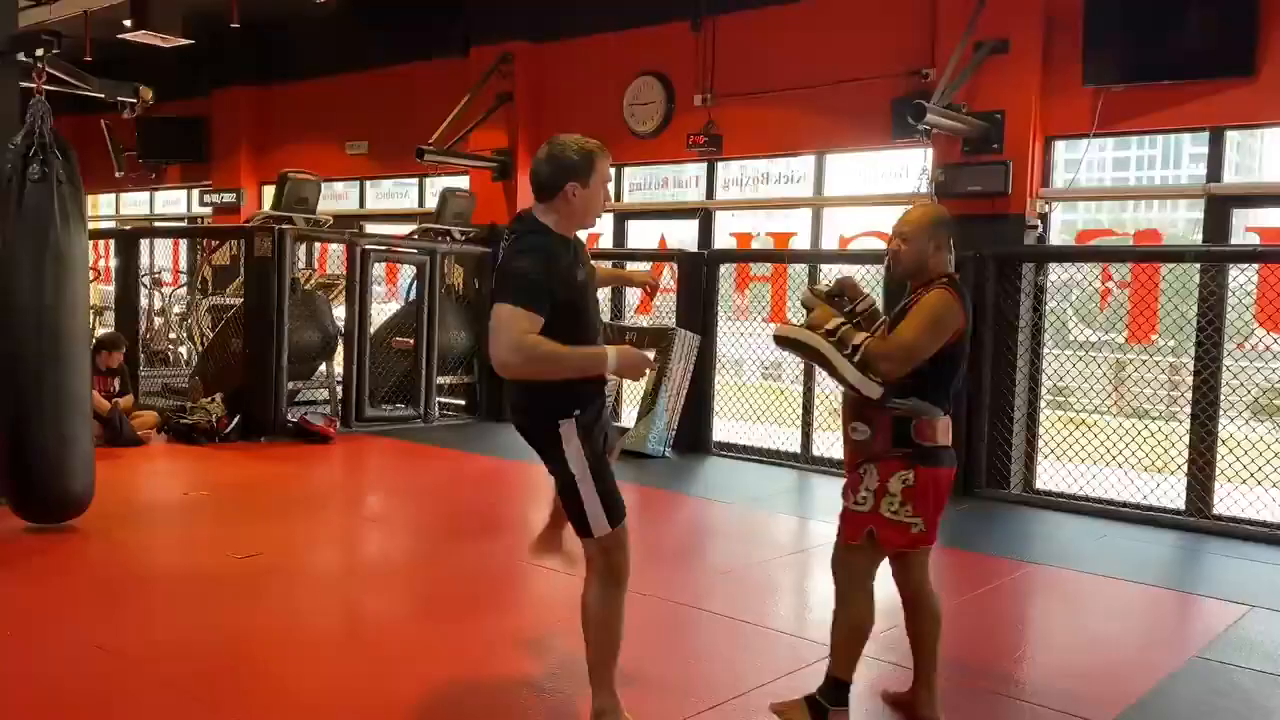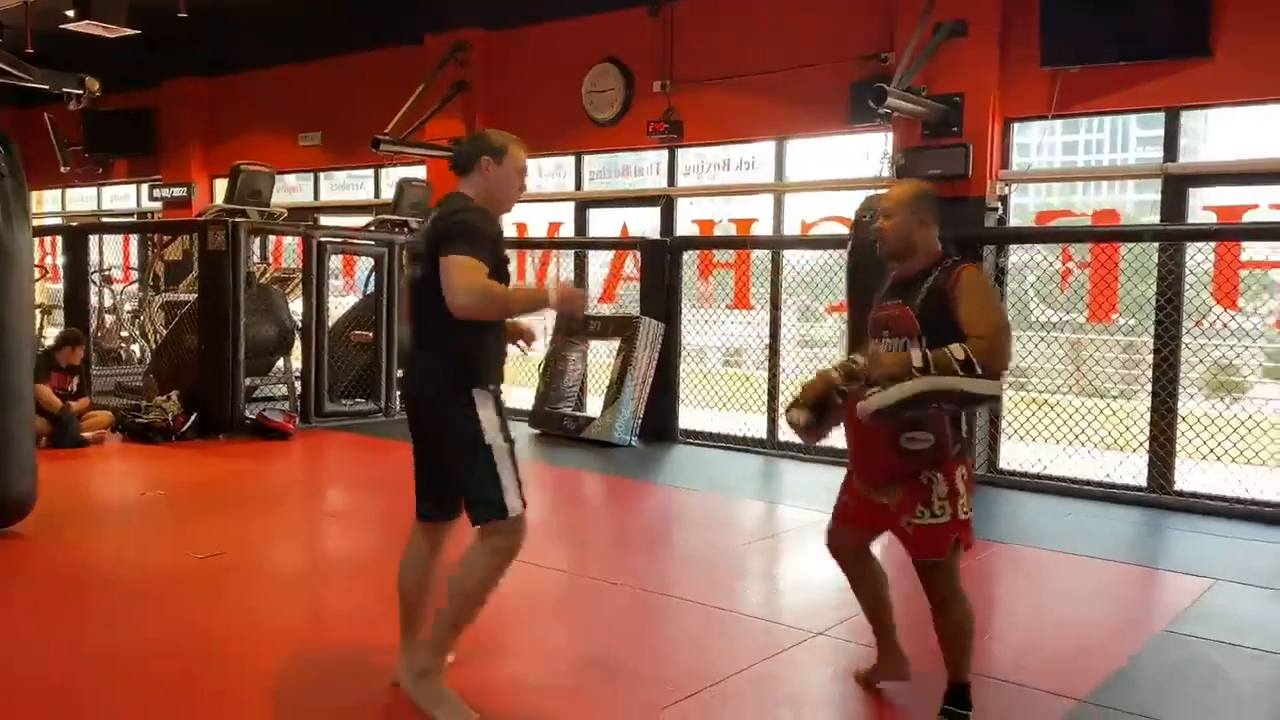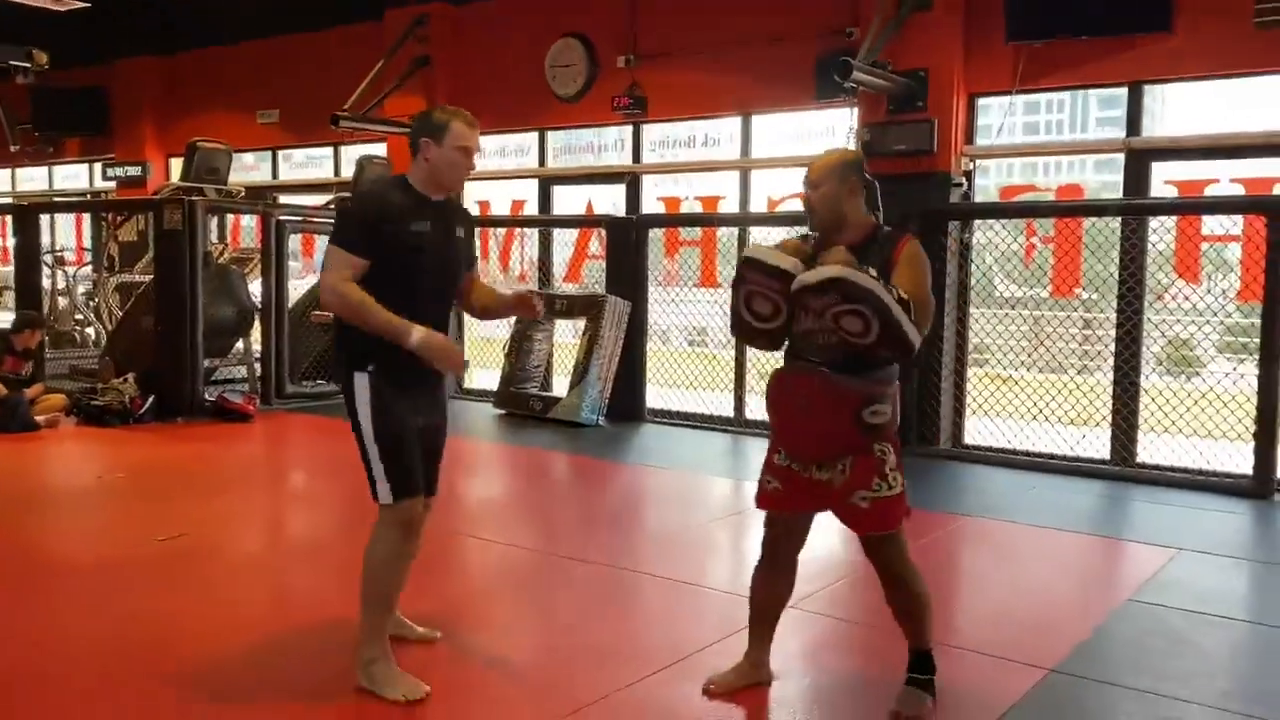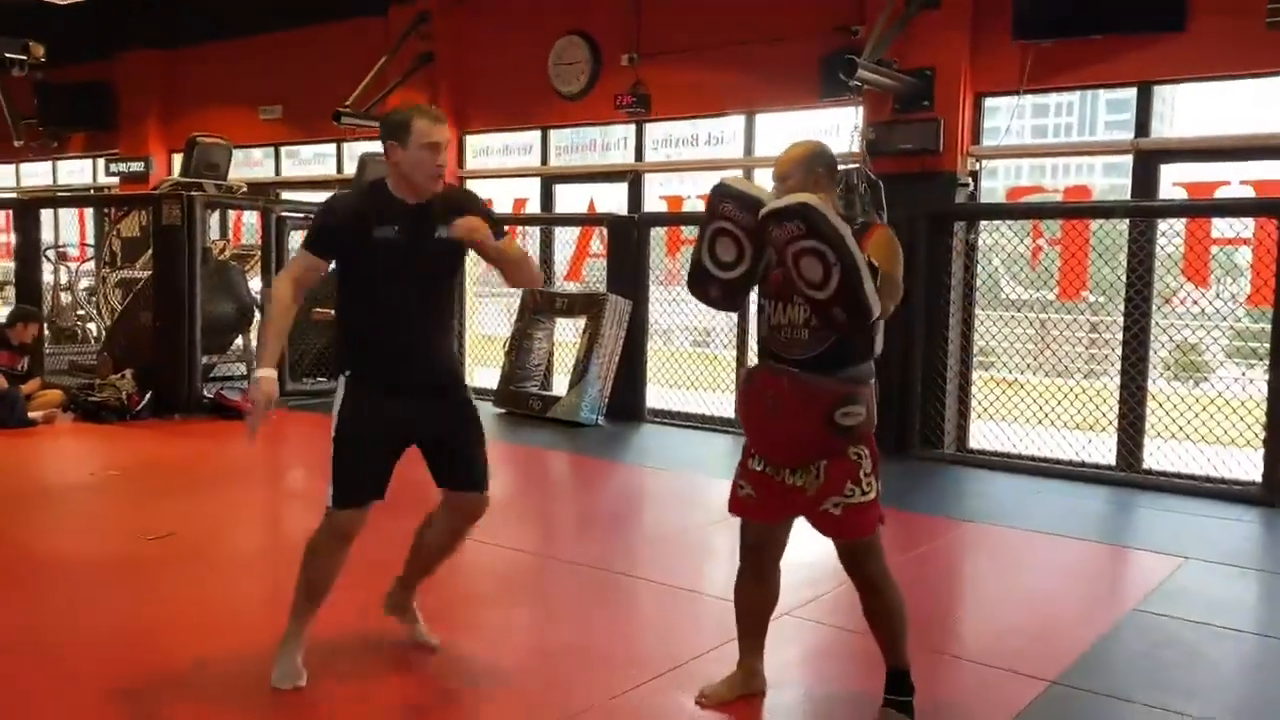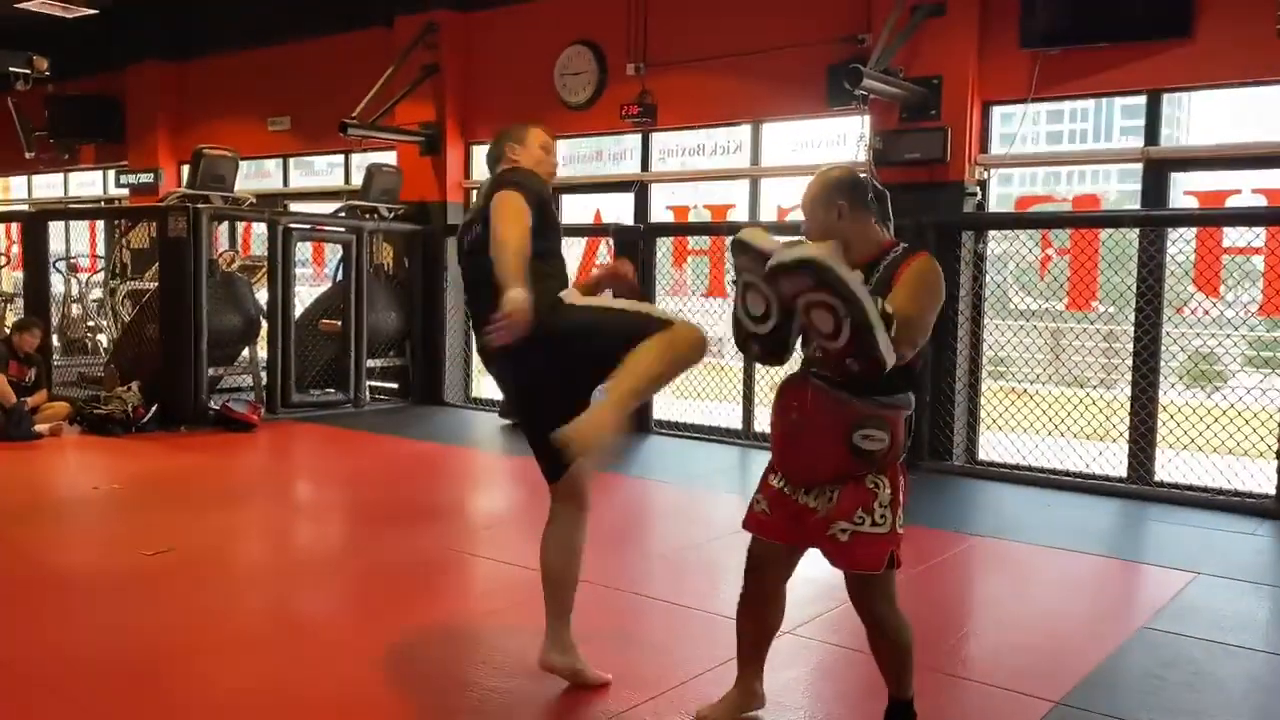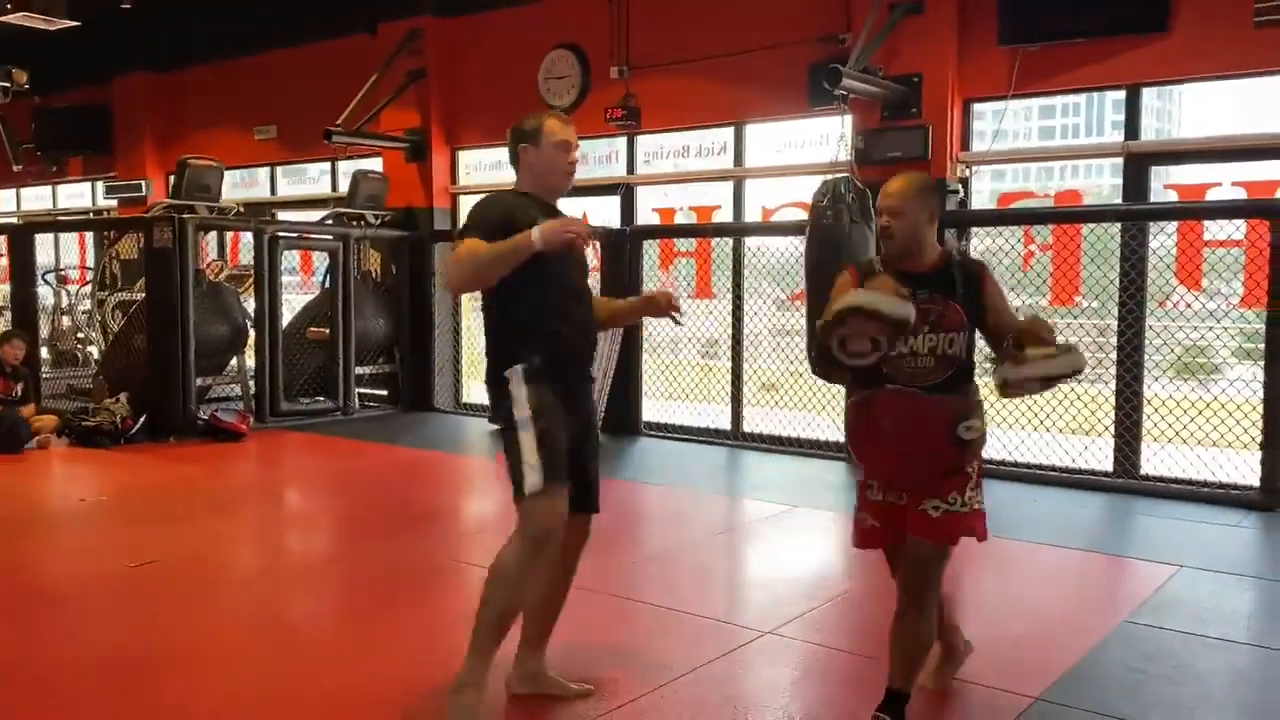
dt=0.5s
person 1, frame 1
left shoulder: (542, 230)
right shoulder: (534, 258)
right elbow: (507, 354)
left wrist: (609, 276)
right wrist: (608, 357)
left hip: (554, 402)
right hip: (559, 413)
right knee: (610, 553)
left ankle: (557, 527)
person 1, frame 2
left shoulder: (441, 220)
right shoulder: (472, 220)
right elbow: (466, 299)
left wrist: (500, 325)
right wrist: (543, 297)
left hip: (426, 389)
right hip: (460, 393)
left knee: (431, 524)
right knee: (503, 531)
left ankle: (414, 654)
right ankle: (425, 671)
person 1, frame 3
left shoulder: (457, 217)
right shoulder: (375, 204)
left elbow: (472, 294)
right elbow: (334, 286)
left wrist: (513, 304)
right wrist: (414, 336)
left hip: (424, 381)
right hip: (379, 376)
left knee: (416, 504)
right knee: (400, 509)
left ankle: (383, 612)
right ankle: (375, 657)
person 1, frame 4
left shoulder: (461, 205)
right shoulder: (350, 211)
left elbow: (530, 279)
right elbow: (289, 283)
left wrist: (492, 243)
right wrist: (266, 368)
left hip: (439, 384)
right hip: (370, 388)
left knee: (469, 502)
right knee: (344, 521)
left ankle: (402, 597)
right ankle: (293, 639)
person 1, frame 5
left shoulder: (504, 213)
right shoulder: (509, 188)
right elbow: (513, 226)
left wrist: (600, 280)
right wrist: (519, 295)
left hip: (525, 359)
right hip: (539, 326)
left knee: (572, 495)
right knee: (683, 337)
left ankle: (560, 646)
right ankle: (591, 426)
person 1, frame 6
left shoulder: (562, 224)
right shoulder: (501, 210)
right elbow: (458, 275)
left wrist: (641, 306)
right wrist: (533, 241)
left hip: (571, 383)
right hip: (529, 377)
left knee: (573, 527)
right knee: (541, 522)
left ankle: (529, 666)
person 2, frame 1
left shoulder: (941, 301)
right shoulder: (923, 298)
left elbow: (886, 361)
right elbow: (887, 349)
left wrist: (833, 323)
right wrist: (860, 305)
left hip: (902, 459)
right hip: (906, 454)
left knee: (852, 570)
right knee: (911, 575)
person 2, frame 2
left shoulder: (963, 280)
right shoulder: (891, 283)
left elbow: (993, 355)
left wrist: (912, 363)
left hip: (930, 456)
right hip: (882, 449)
left knee: (939, 579)
right knee: (845, 543)
right ankle: (890, 655)
person 2, frame 3
left shoulder: (898, 251)
right shoulder: (801, 252)
left elbow: (913, 329)
right elbow: (758, 331)
left wrist: (857, 277)
right wrist: (769, 273)
left hip: (862, 428)
right hip: (798, 421)
left knee: (888, 555)
right knee: (778, 543)
right ankle: (756, 659)
person 2, frame 4
left shoulder: (871, 237)
right shoulder: (773, 239)
left elbow: (876, 303)
left hip: (837, 426)
right hip: (774, 420)
left knee: (864, 562)
right knee: (757, 549)
right ankle: (749, 669)
person 2, frame 5
left shoulder: (914, 271)
right shoulder: (817, 265)
left elbow: (887, 350)
right elbow: (767, 342)
left wrist: (836, 277)
right wrist: (764, 274)
left hip: (866, 455)
right hip: (805, 443)
left knee: (871, 594)
right knee: (762, 571)
person 2, frame 6
left shoulder: (972, 278)
right shoulder: (858, 279)
left elbow: (1010, 346)
left wrist: (1034, 338)
right wrist: (864, 307)
left hip: (949, 450)
right hip: (883, 448)
left knee: (919, 579)
right knee: (909, 574)
right ankle: (952, 642)
